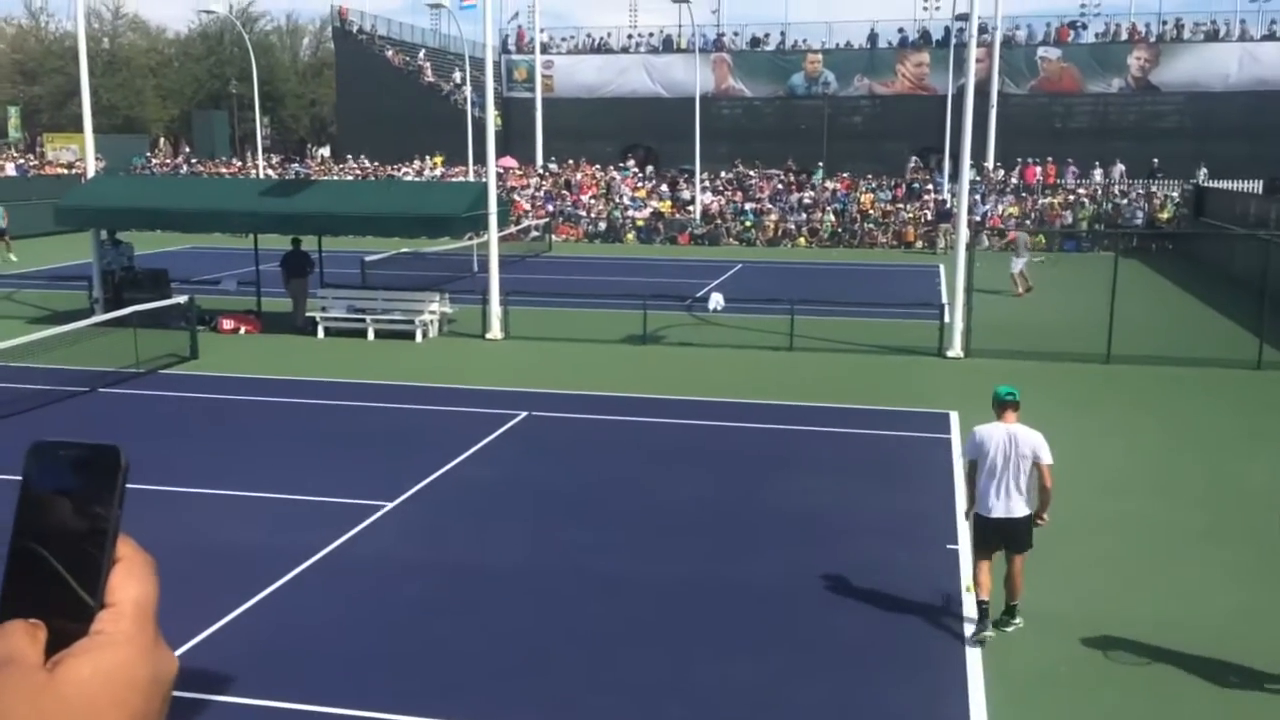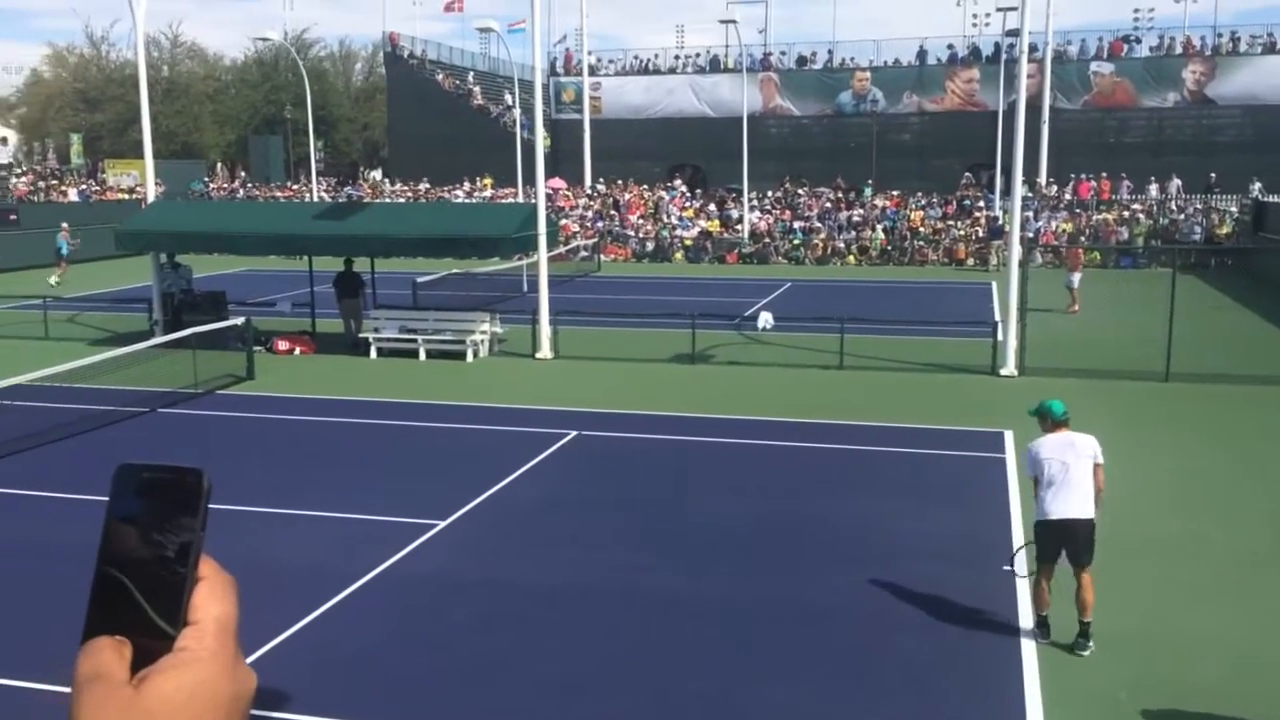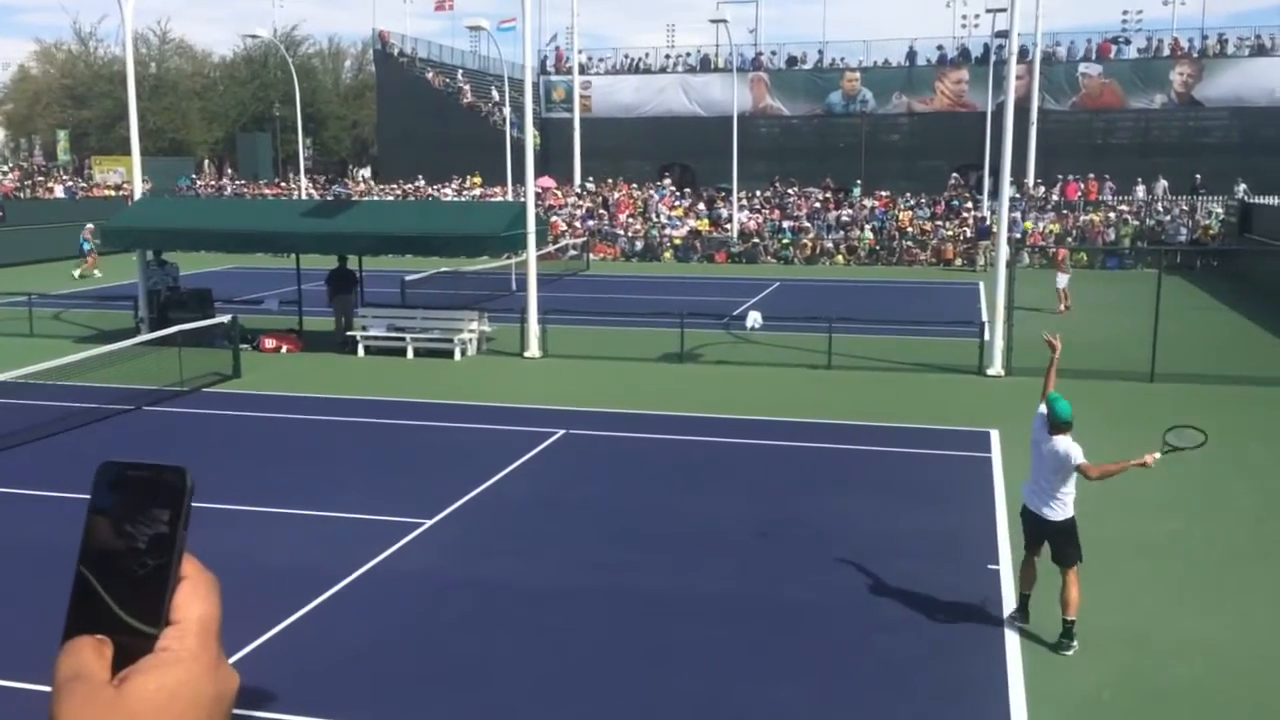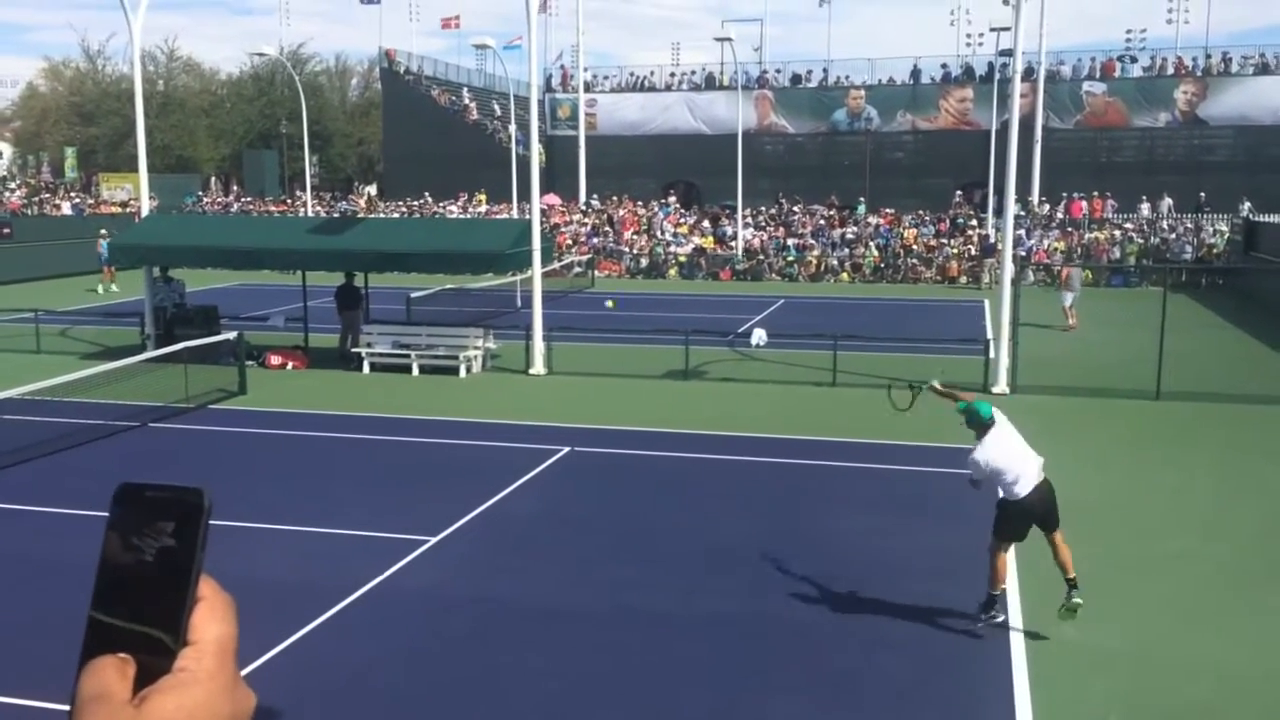
dt=0.7s
person 1, frame 1
left shoulder: (979, 433)
right shoulder: (1034, 438)
left elbow: (971, 475)
right elbow: (1046, 485)
left wrist: (971, 503)
right wrist: (1041, 512)
left hip: (985, 511)
right hip: (1019, 513)
left knee: (982, 563)
right knee: (1015, 562)
left ankle: (984, 617)
right ankle: (1010, 614)
person 1, frame 2
left shoulder: (1035, 448)
right shoulder: (1089, 442)
right elbow: (1099, 486)
left hip: (1048, 518)
right hip: (1082, 518)
left knee: (1044, 573)
right knee: (1083, 575)
left ankle: (1042, 627)
right ankle: (1084, 636)
person 1, frame 3
left shoulder: (1040, 426)
right shoulder: (1068, 448)
left elbow: (1047, 392)
right elbow: (1092, 473)
left wrist: (1054, 356)
right wrist: (1135, 462)
left hip: (1031, 510)
right hip: (1059, 519)
left knee: (1030, 557)
right knee: (1070, 574)
left ankle: (1022, 610)
right ankle: (1067, 634)
person 1, frame 4
left shoulder: (978, 457)
right shoulder: (997, 418)
left elbow: (977, 485)
right elbow: (975, 399)
right wrist: (943, 391)
left hip: (1018, 501)
right hip: (1042, 487)
left knee: (998, 550)
right knee: (1056, 539)
left ankle: (993, 606)
right ankle: (1072, 591)
